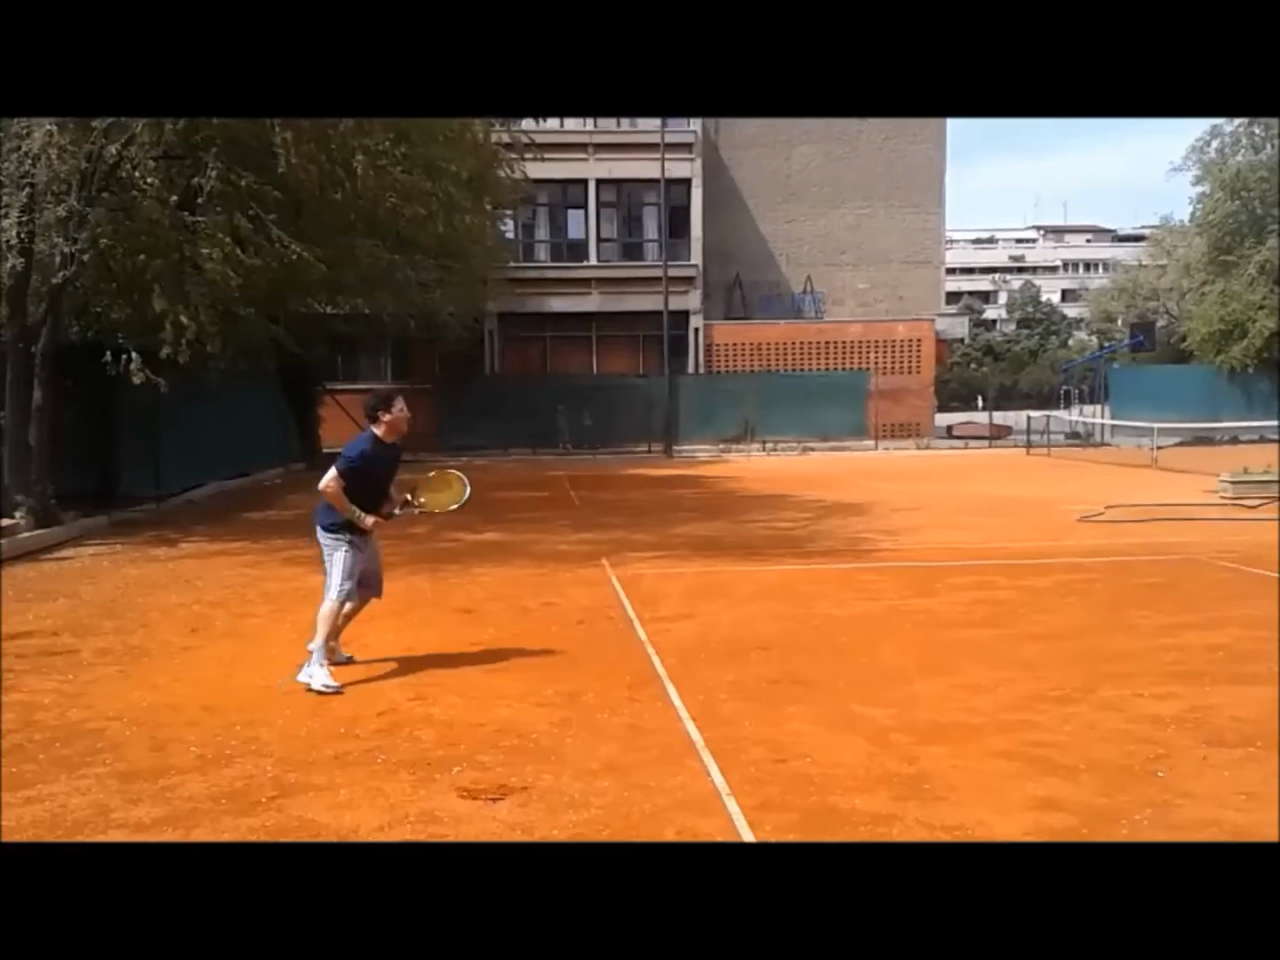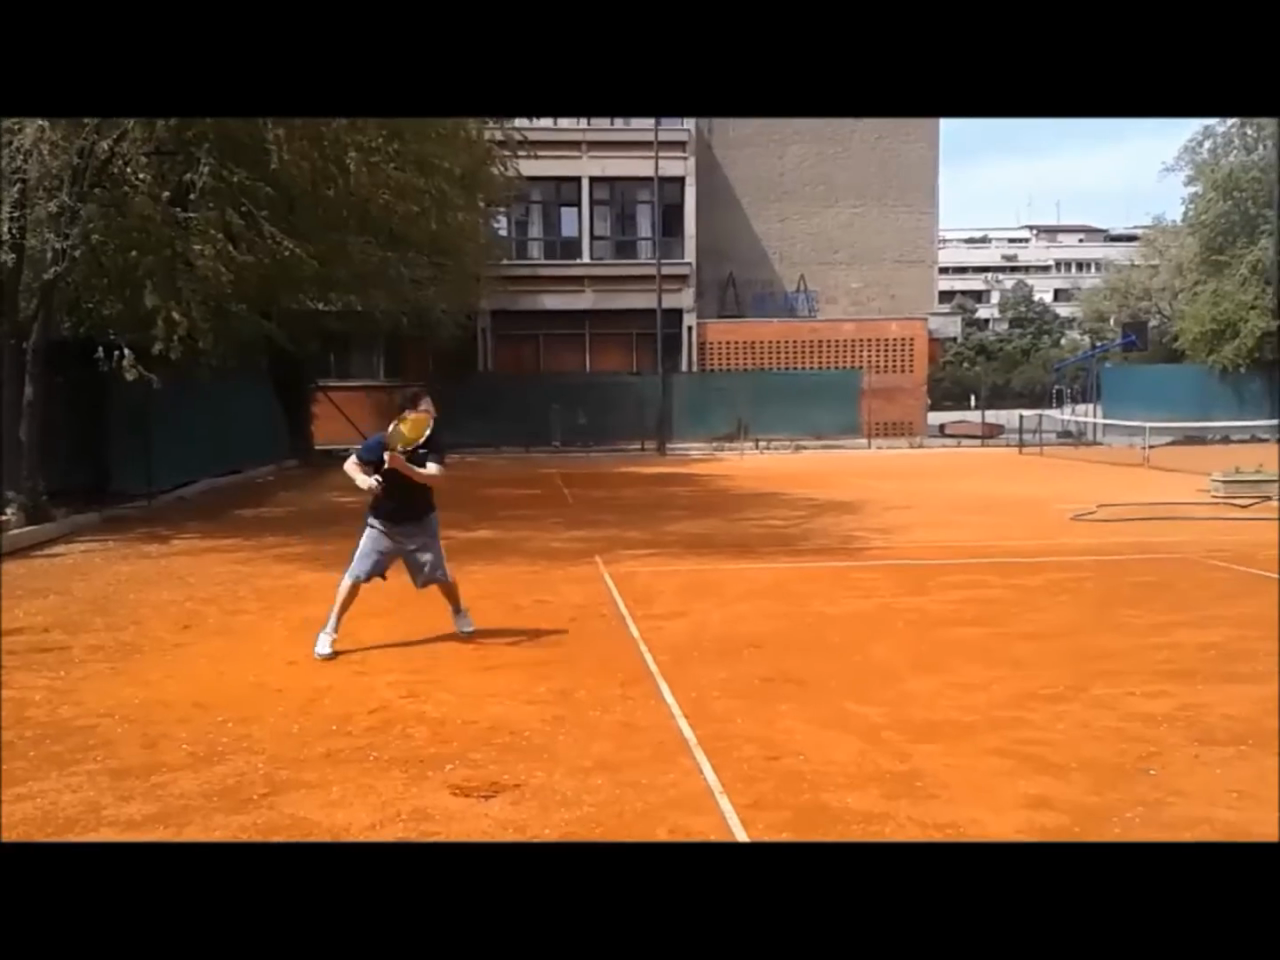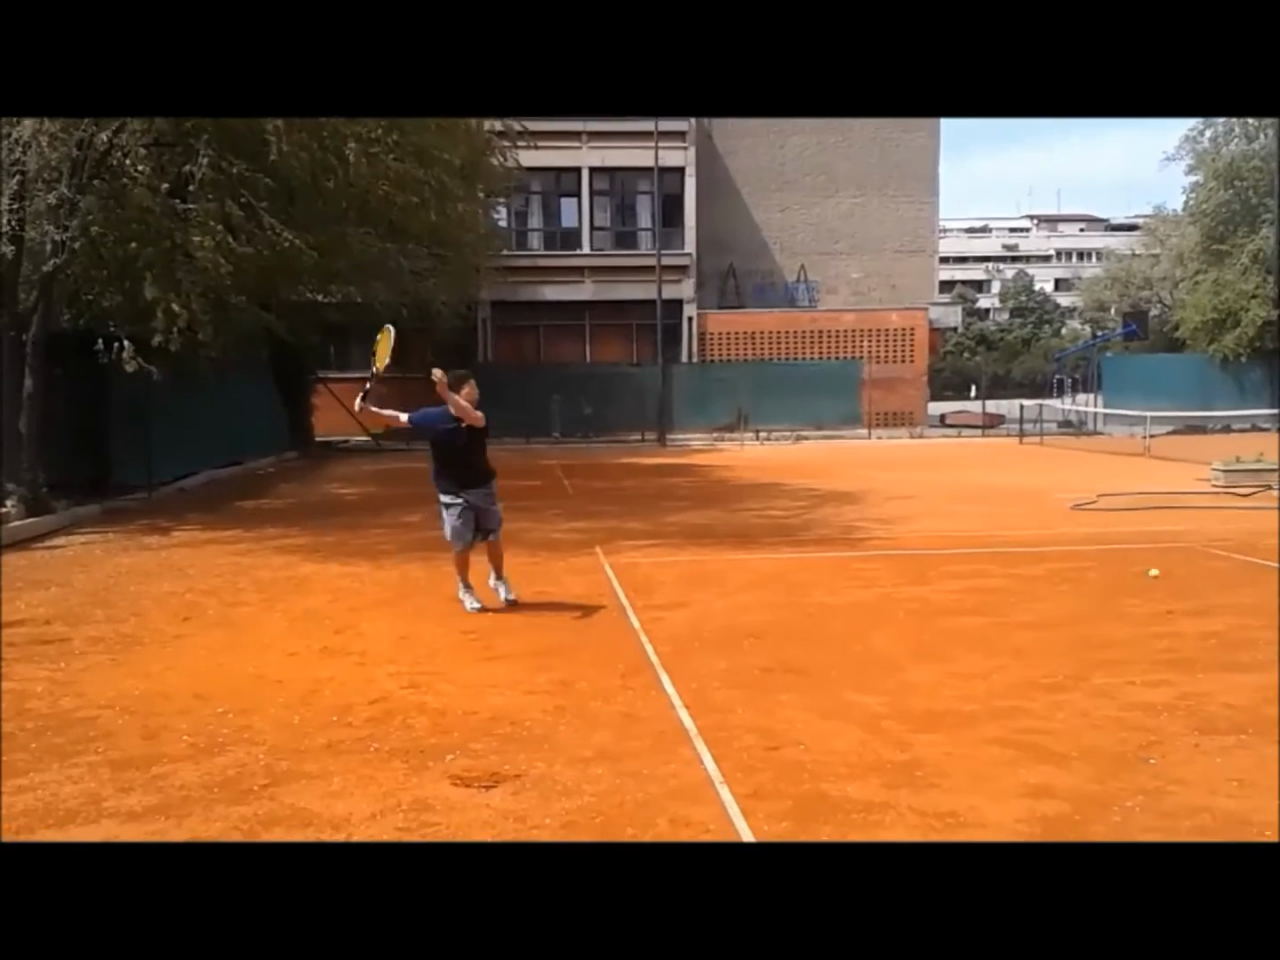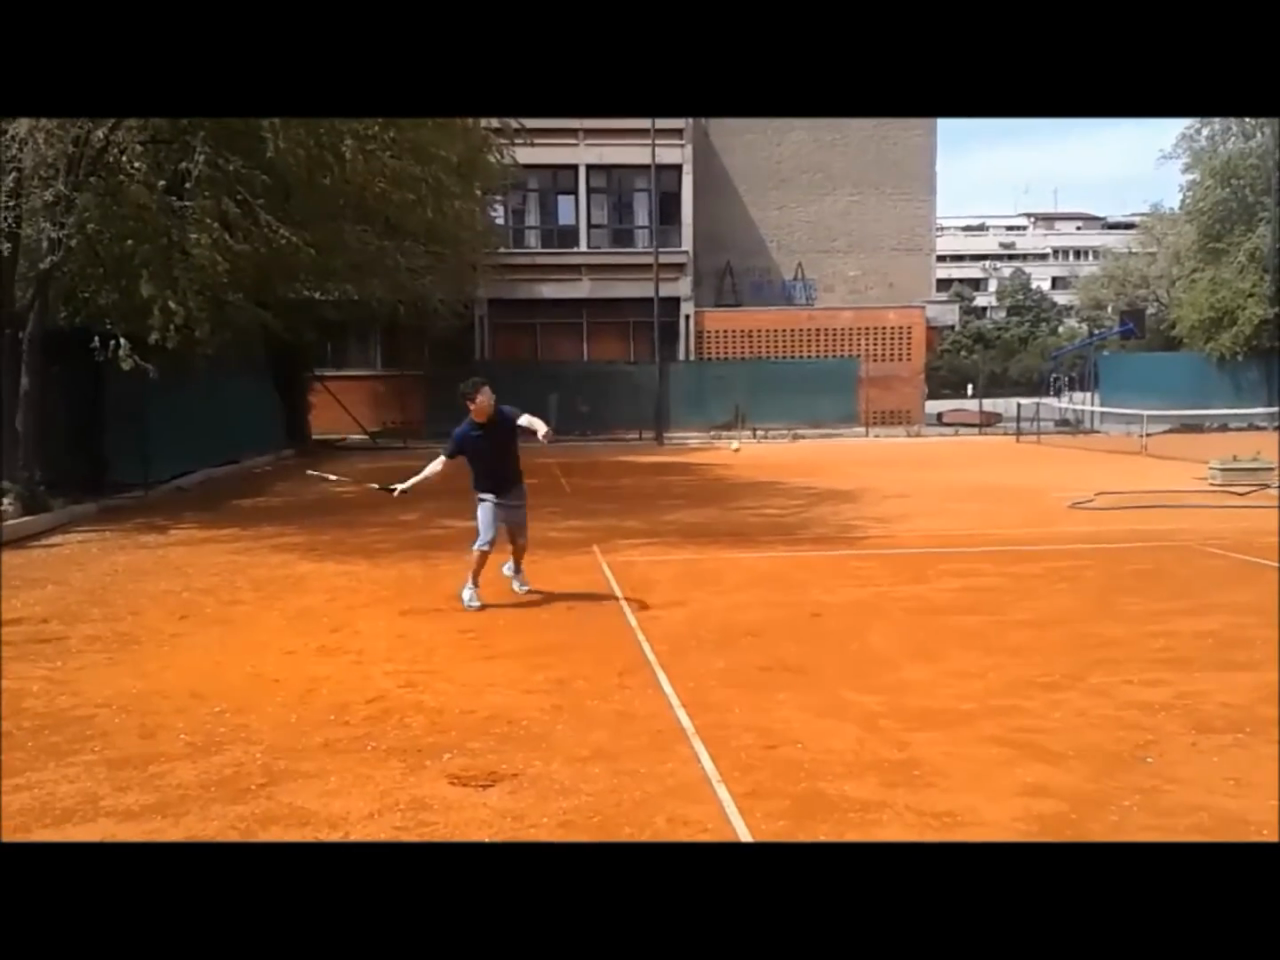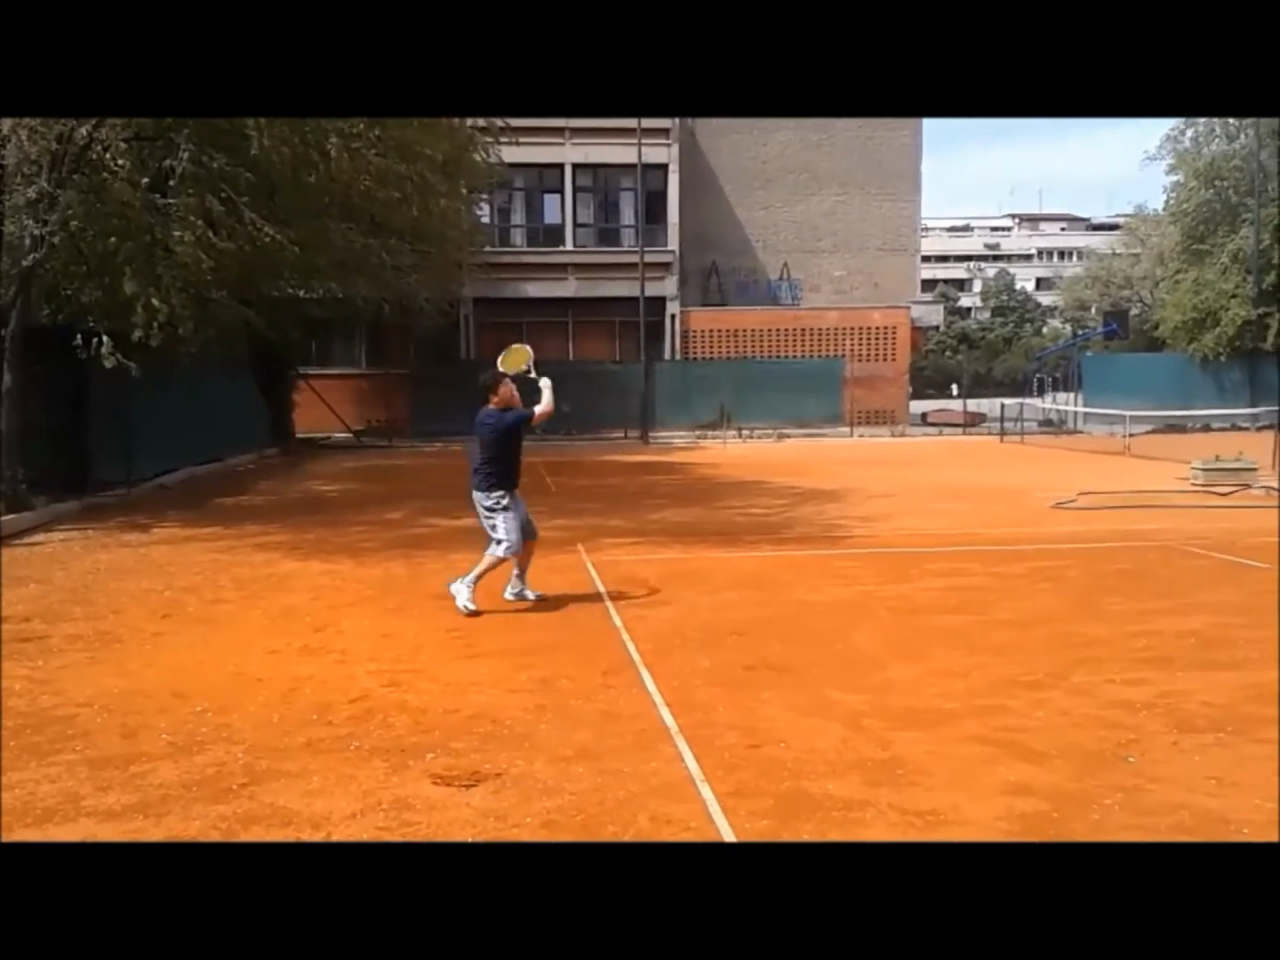
dt=0.4s
person 1, frame 1
left shoulder: (392, 450)
right shoulder: (361, 451)
right elbow: (327, 487)
left wrist: (399, 498)
right wrist: (358, 517)
left hip: (362, 532)
right hip: (339, 531)
left knee: (368, 589)
right knee: (341, 593)
left ankle: (326, 645)
right ankle: (313, 666)
person 1, frame 2
left shoulder: (432, 442)
right shoulder: (381, 442)
left elbow: (434, 477)
right elbow: (350, 464)
left wrist: (404, 466)
right wrist: (363, 480)
left hip: (421, 522)
right hip: (382, 522)
left knee: (439, 575)
right knee: (356, 576)
left ankle: (459, 613)
right ankle: (330, 631)
person 1, frame 3
left shoulder: (477, 418)
right shoulder: (432, 418)
left elbow: (469, 416)
right elbow: (399, 418)
left wrist: (446, 393)
right wrist: (369, 410)
left hip: (482, 488)
right hip: (452, 493)
left knee: (492, 538)
right knee: (460, 543)
left ankle: (499, 580)
right ankle: (465, 589)
person 1, frame 4
left shoulder: (506, 417)
right shoulder: (464, 435)
left elbow: (529, 420)
right elbow: (441, 463)
left wrist: (542, 428)
right wrist: (411, 483)
left hip: (515, 489)
right hip: (489, 494)
left knee: (520, 540)
right knee: (486, 542)
left ankle: (515, 569)
right ankle: (471, 587)
person 1, frame 5
left shoulder: (487, 415)
right shoulder: (508, 421)
right elbow: (546, 410)
left wrist: (516, 402)
right wrist: (546, 386)
left hip: (503, 491)
right hip: (493, 495)
left knee: (529, 537)
right knee: (508, 546)
left ankle: (517, 585)
right ankle: (466, 585)
